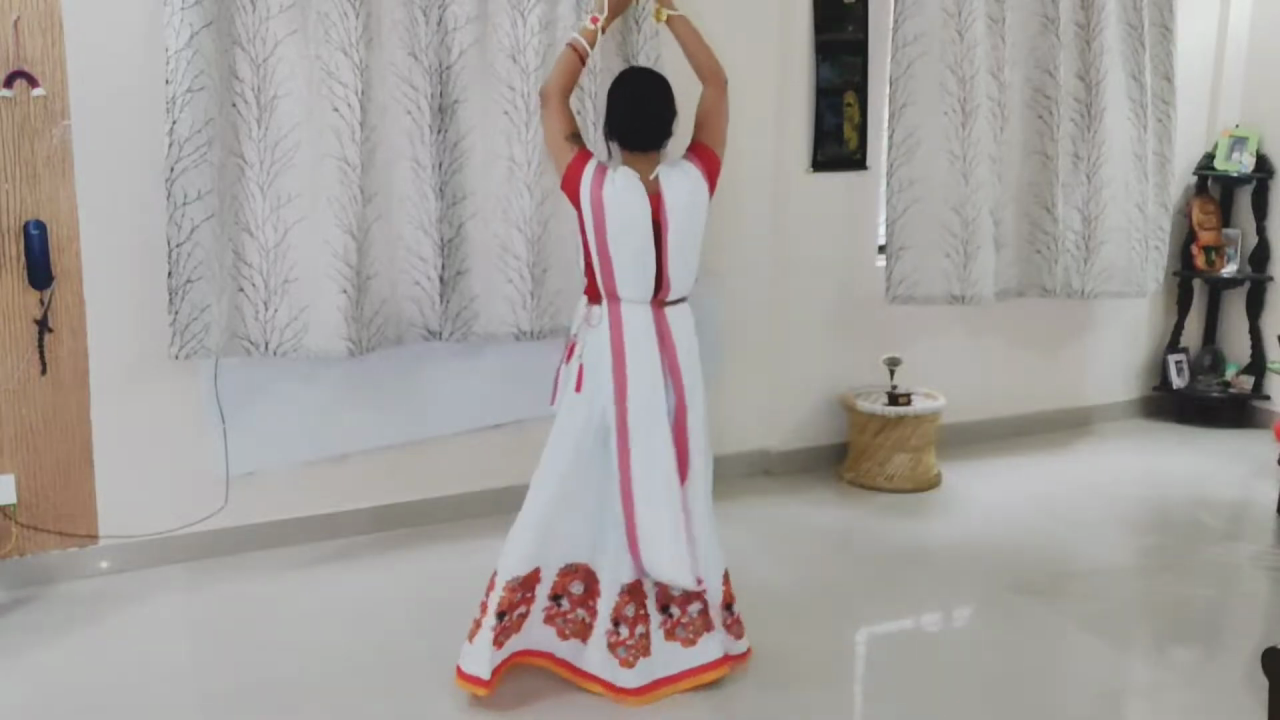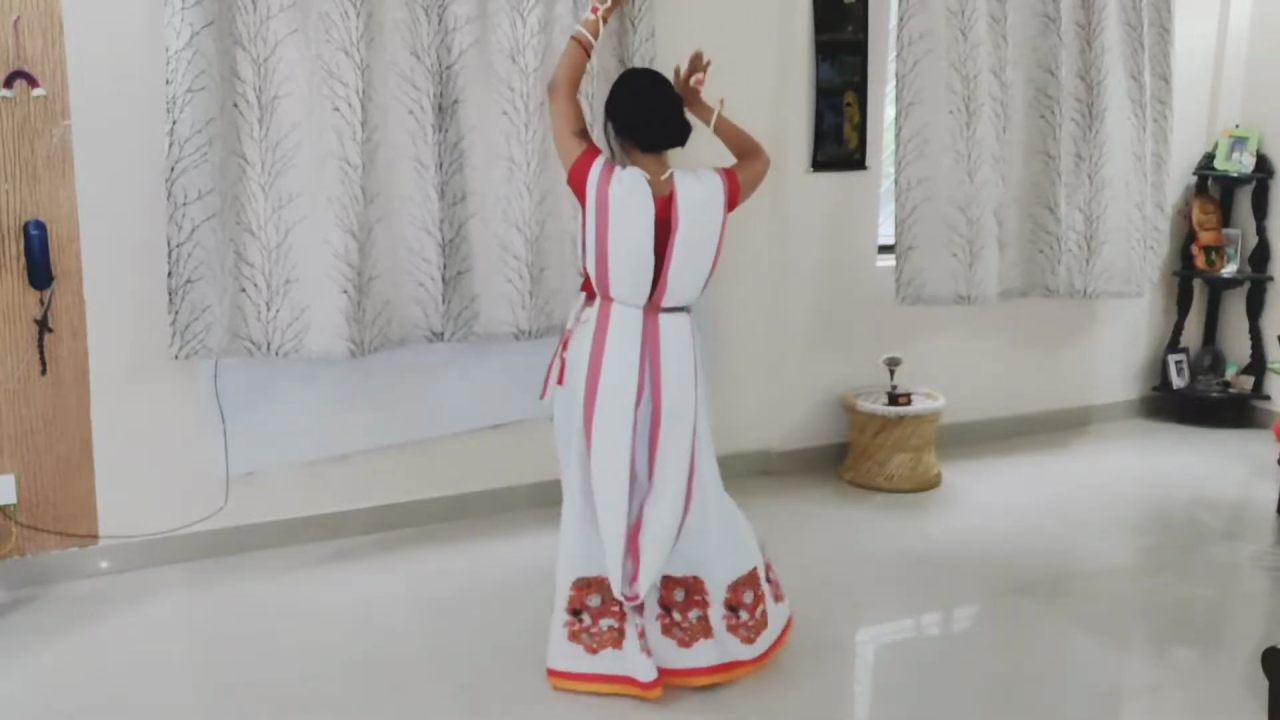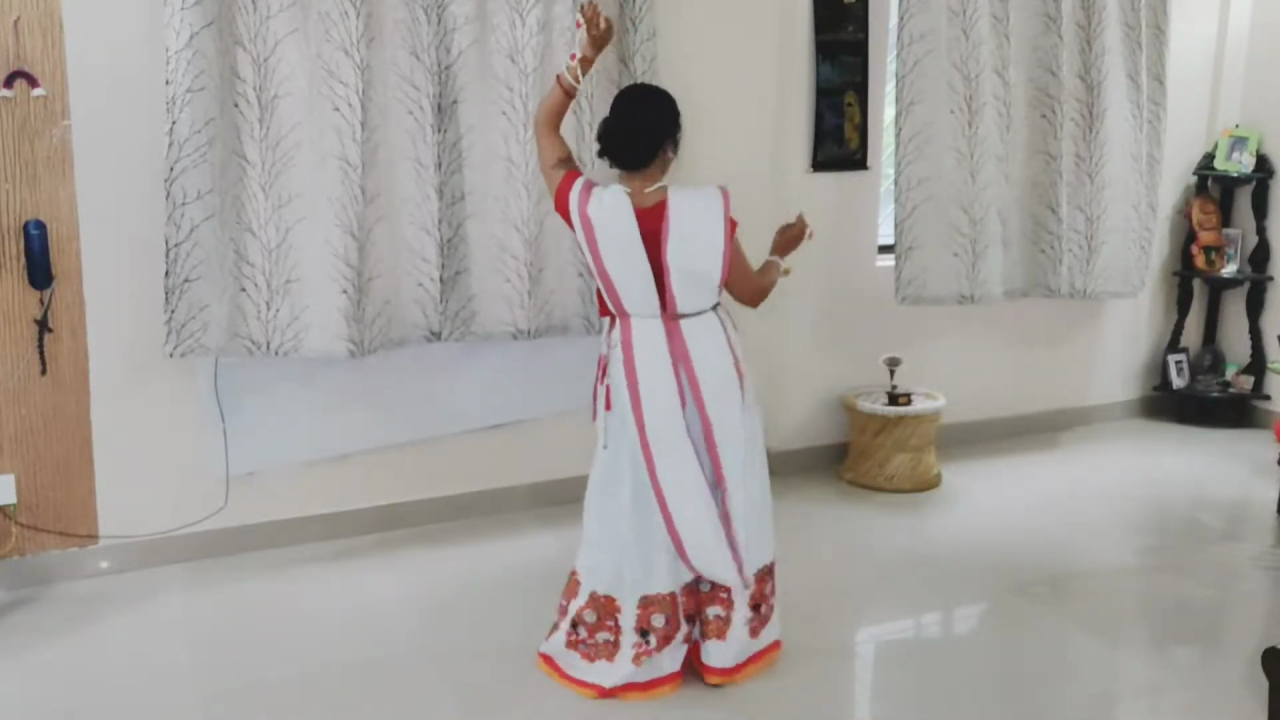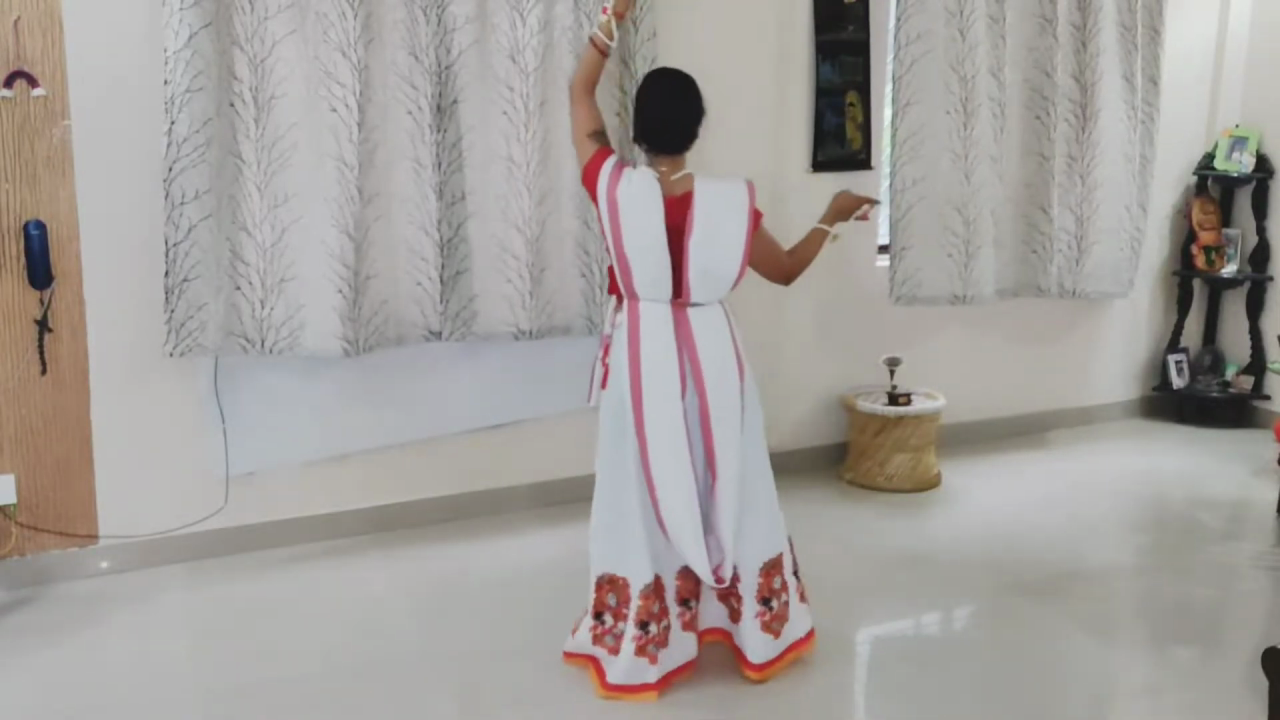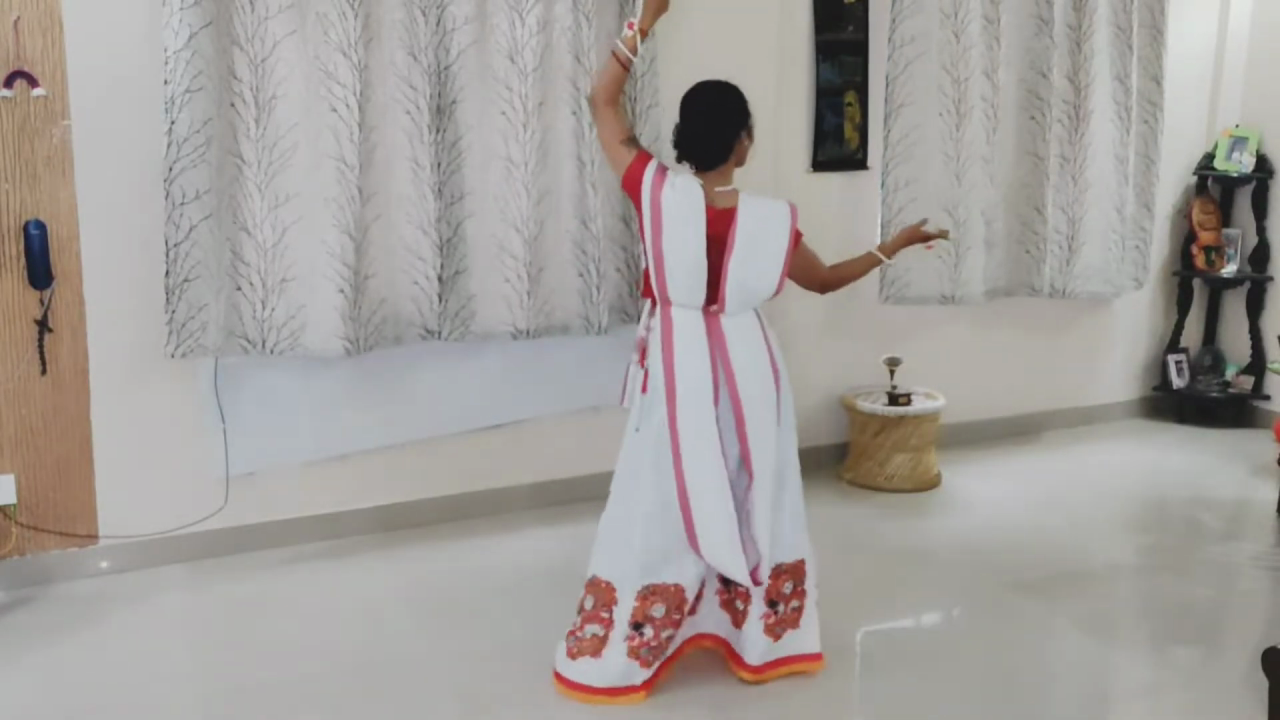
dt=1s
person 1, frame 1
left shoulder: (592, 187)
right shoulder: (695, 182)
left elbow: (551, 97)
right elbow: (716, 84)
left hip: (609, 357)
right hip: (673, 354)
left knee: (575, 499)
right knee: (670, 496)
right ankle: (691, 641)
person 1, frame 2
left shoulder: (601, 186)
right shoulder: (706, 193)
left elbow: (559, 93)
right elbow: (757, 160)
right wrist: (700, 105)
left hip: (600, 356)
right hip: (669, 357)
left knee: (602, 504)
right knee: (678, 491)
left ankle: (621, 649)
right ankle: (711, 635)
person 1, frame 3
left shoulder: (588, 207)
right shoulder: (706, 209)
left elbow: (545, 126)
right elbow: (751, 293)
right wrist: (780, 250)
left hip: (640, 369)
right hip: (709, 367)
left knee: (633, 504)
right knee: (721, 498)
left ankle: (622, 653)
right ankle: (726, 642)
person 1, frame 4
left shoulder: (614, 187)
right shoulder: (728, 202)
left elbow: (579, 96)
right elbow: (785, 270)
right wrist: (830, 219)
left hip: (641, 356)
right hip: (711, 354)
left knee: (642, 496)
right knee: (732, 490)
left ankle: (632, 655)
right ankle: (763, 639)
person 1, frame 5
left shoulder: (657, 193)
right shoulder: (770, 220)
left elbow: (602, 104)
right elbow: (823, 280)
right wrist: (891, 248)
left hip: (674, 364)
right hip: (743, 366)
left knee: (654, 503)
right knee: (758, 498)
left ankle: (614, 655)
right ankle: (764, 643)
